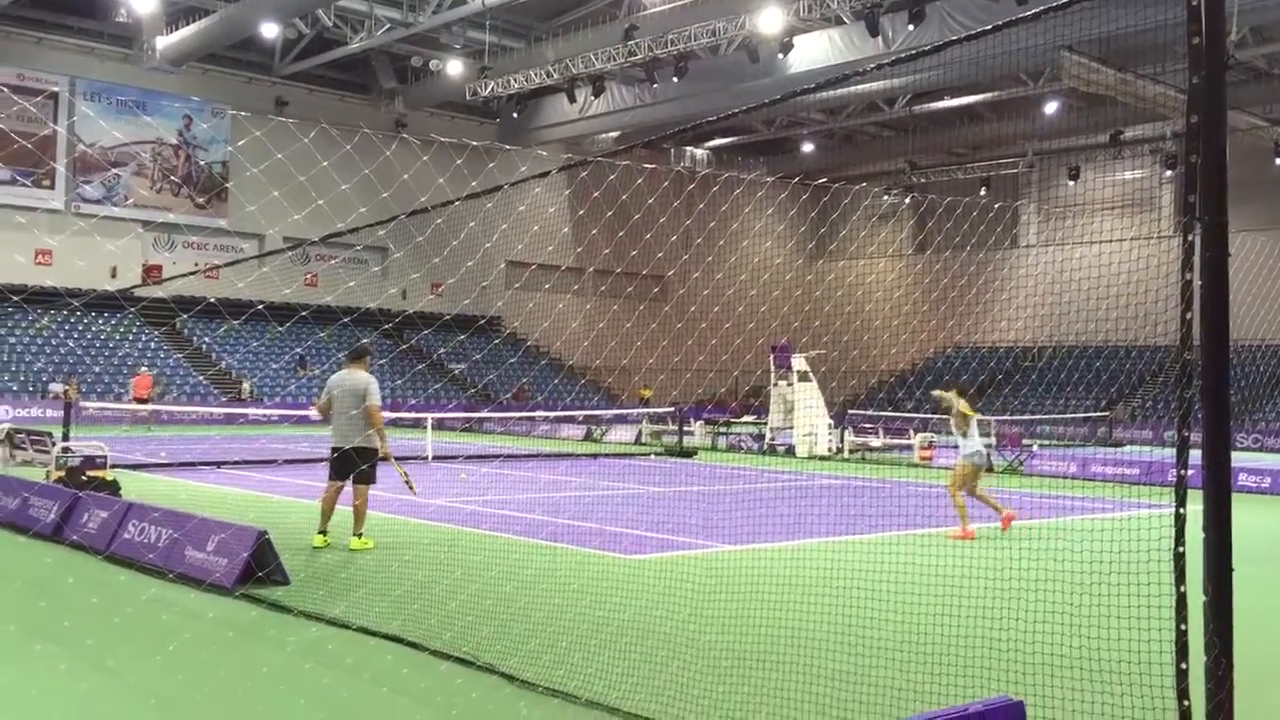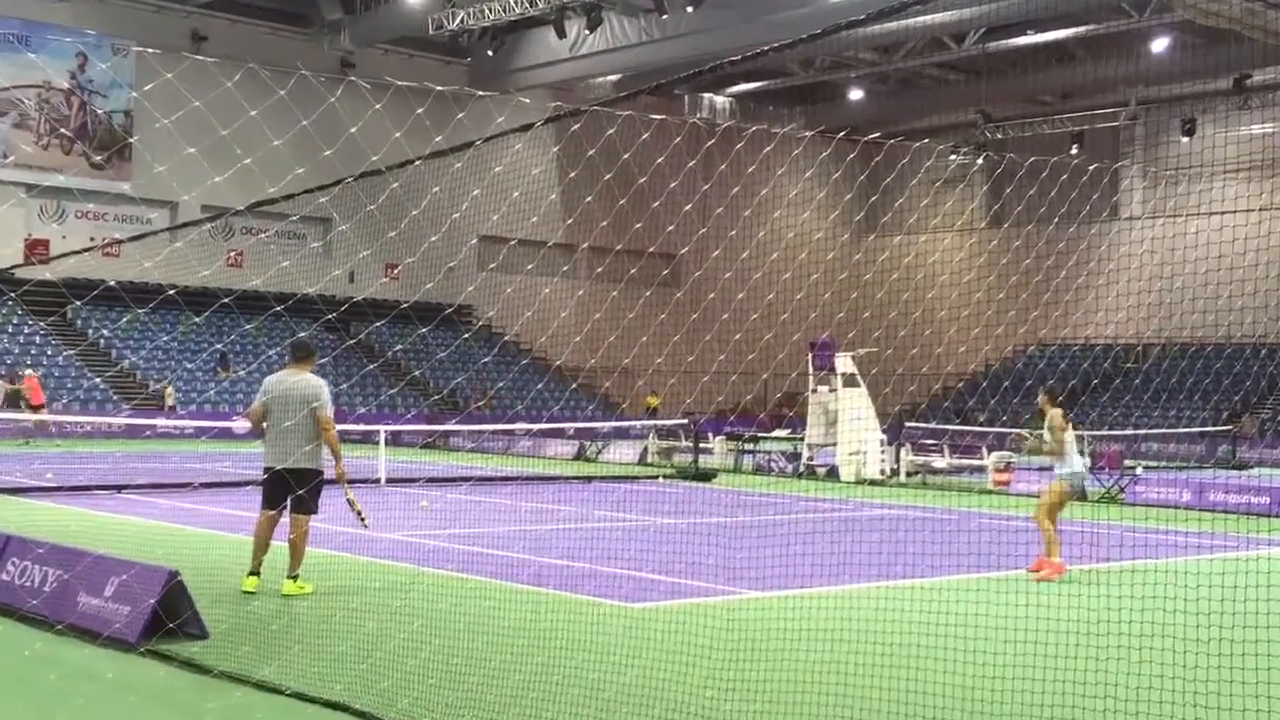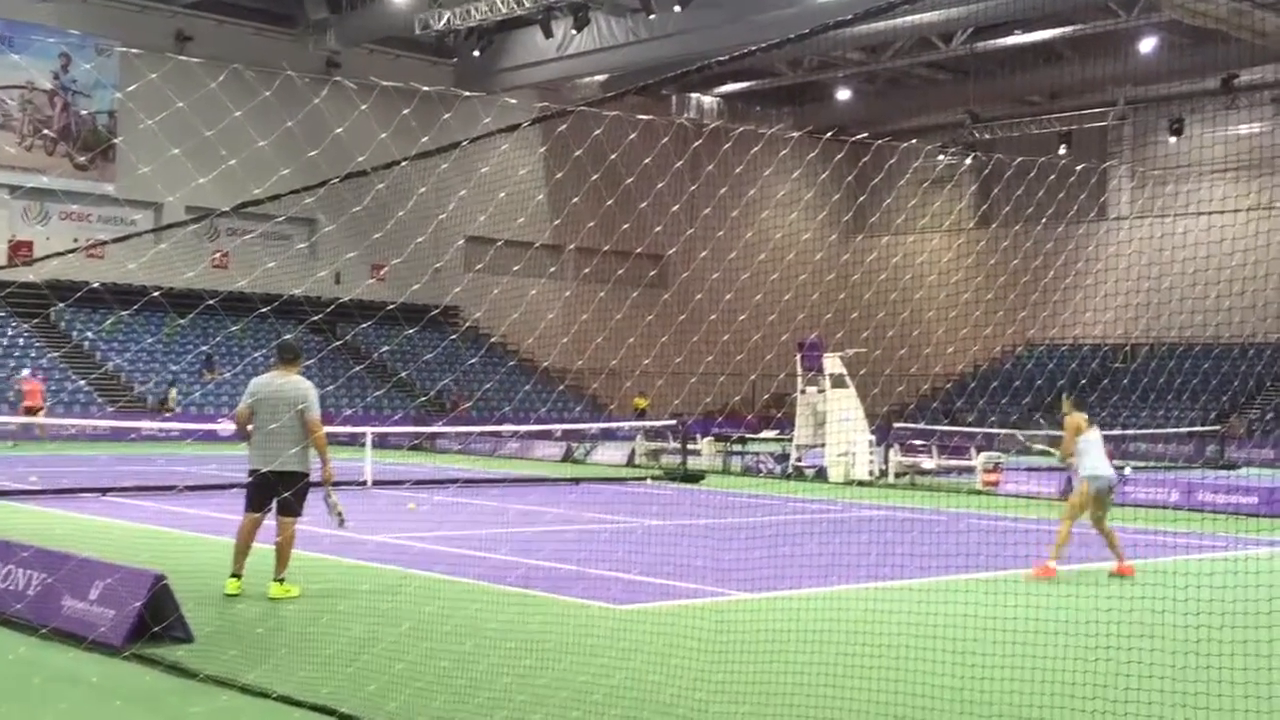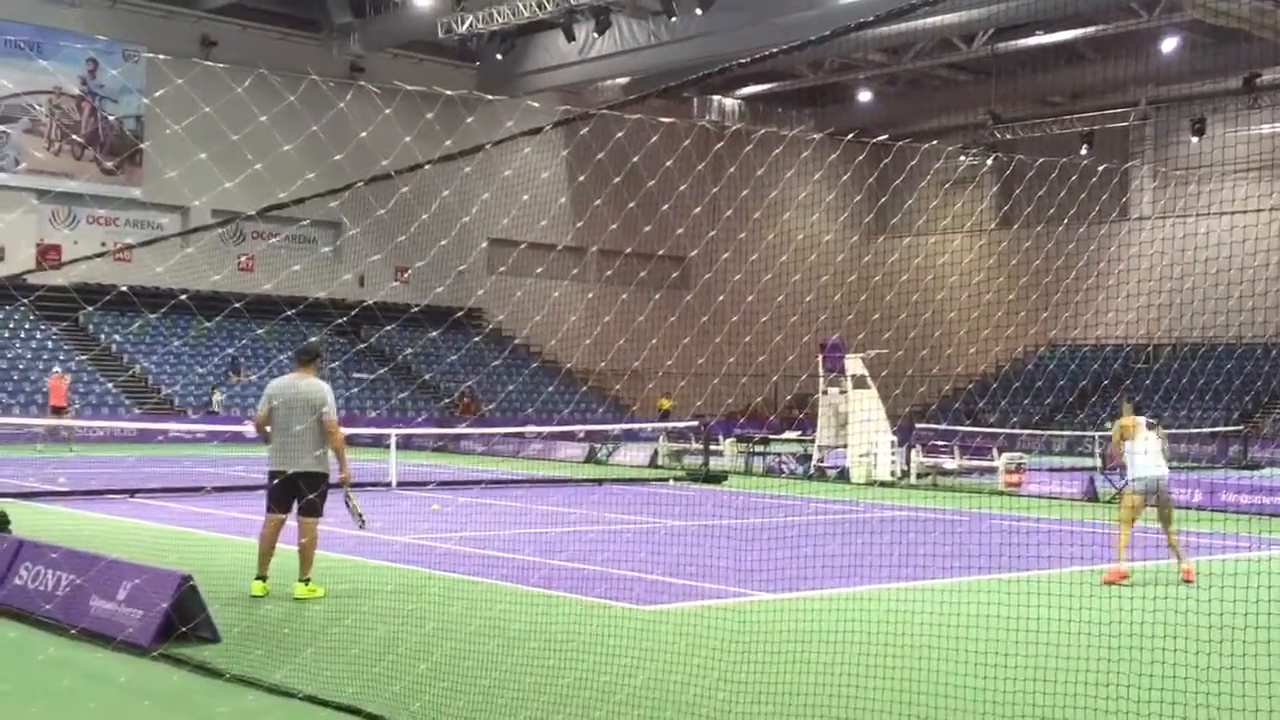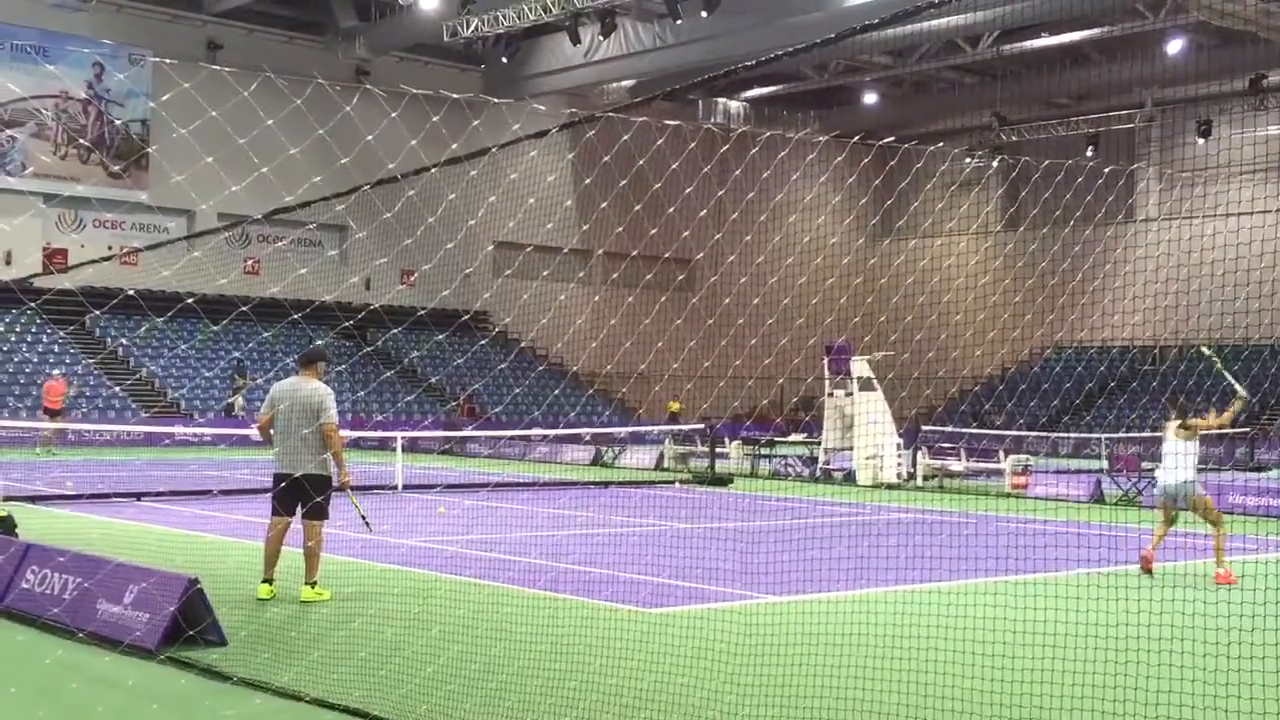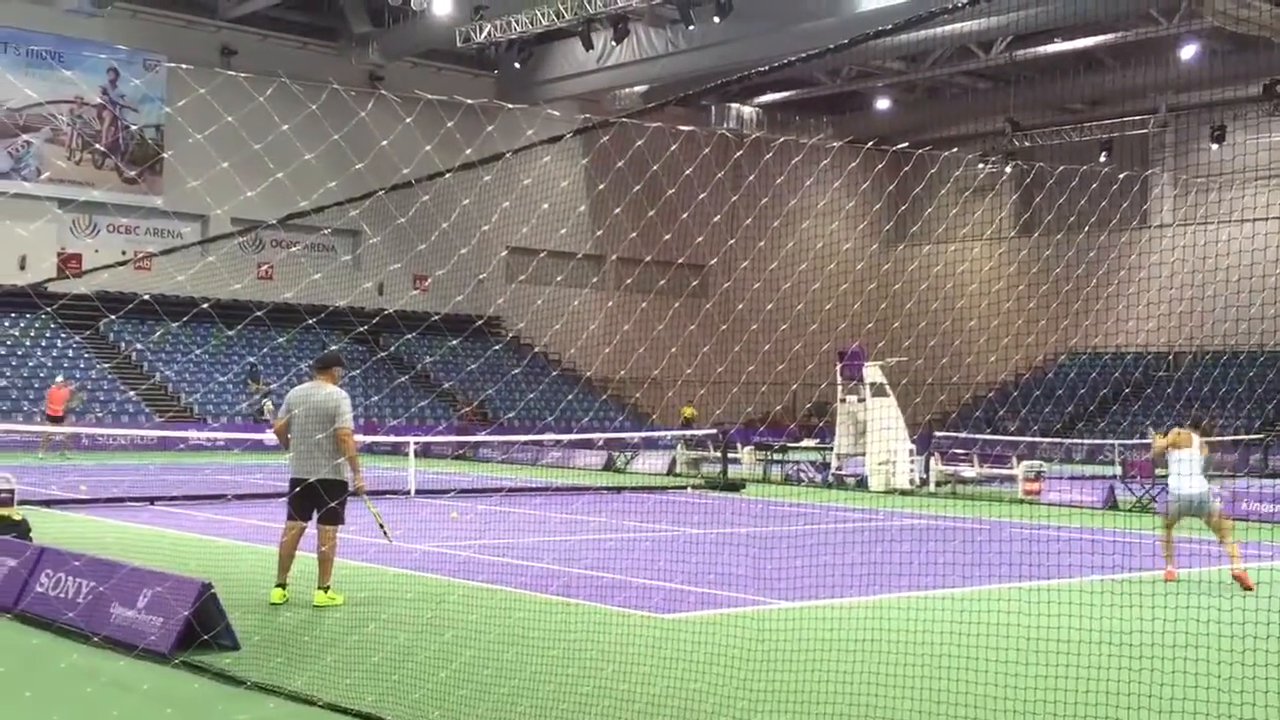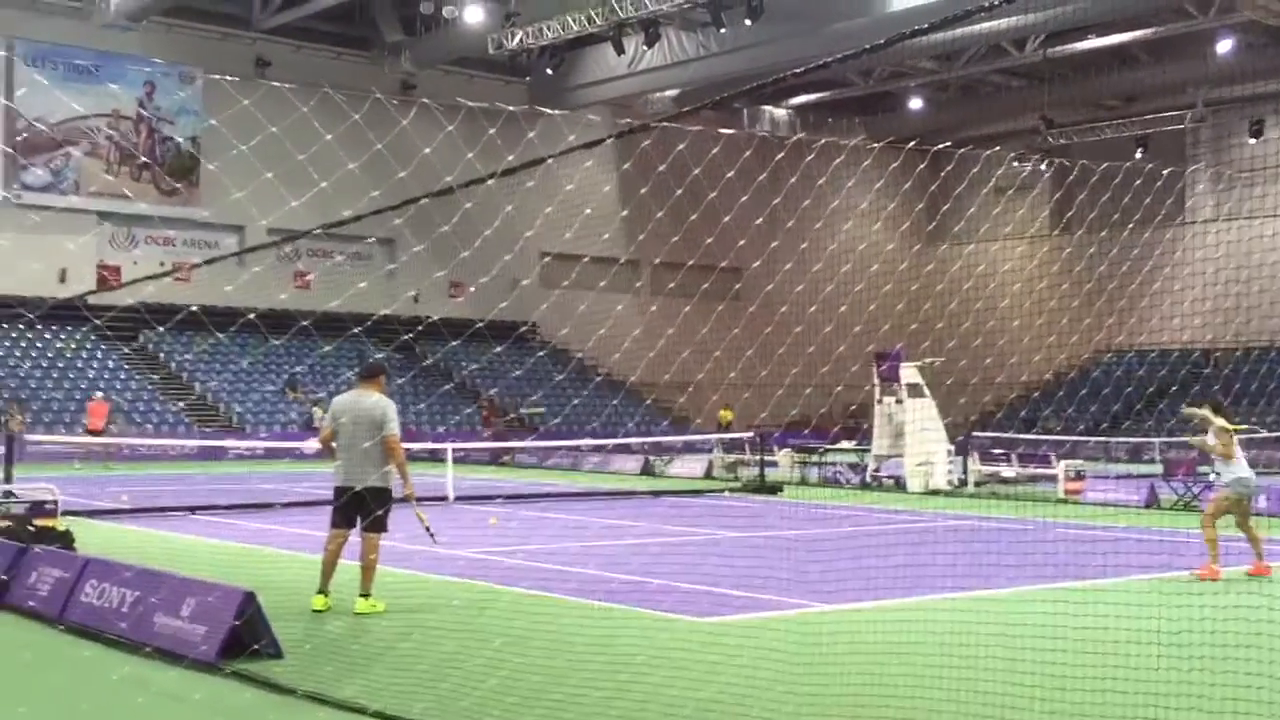
dt=0.4s
person 1, frame 1
left shoulder: (334, 379)
right shoulder: (368, 380)
left elbow: (321, 408)
right elbow: (374, 413)
right wrist: (384, 442)
left hip: (339, 442)
right hip: (364, 443)
left knee: (333, 486)
right knee: (360, 489)
left ankle: (321, 534)
person 1, frame 2
left shoulder: (270, 381)
right shoulder: (317, 385)
left elbow: (253, 416)
right elbow: (326, 426)
right wrist: (339, 462)
left hip: (274, 460)
right hip: (307, 463)
left knee: (268, 516)
right knee: (300, 520)
left ankle: (253, 574)
right ankle: (292, 579)
person 1, frame 3
left shoulder: (257, 383)
right shoulder: (305, 387)
left elbow: (240, 419)
right elbow: (315, 429)
right wrist: (326, 464)
left hip: (260, 463)
right hip: (294, 466)
left knee: (251, 518)
right knee: (286, 523)
left ankle: (234, 578)
right ankle: (278, 583)
person 1, frame 4
left shoulder: (274, 385)
right shoulder: (321, 389)
left elbow: (259, 422)
right elbow: (332, 430)
right wrist: (343, 465)
left hip: (280, 465)
right hip: (313, 467)
left knee: (273, 520)
right knee: (308, 523)
left ankle: (260, 580)
right ankle: (304, 583)
person 1, frame 5
left shoulder: (278, 388)
right shoulder: (323, 391)
left elbow: (262, 424)
right elbow: (330, 433)
right wrist: (341, 469)
left hip: (284, 467)
right hip: (316, 469)
left knee: (278, 523)
right knee: (313, 526)
left ankle: (266, 583)
right ankle: (310, 586)
person 1, frame 6
left shoulder: (295, 393)
right shoulder: (339, 396)
left elbow: (279, 429)
right elbow: (345, 437)
right wrist: (357, 473)
left hip: (300, 472)
right hip: (331, 474)
left knee: (293, 527)
right knee: (327, 531)
left ankle: (280, 587)
right ankle: (323, 591)
person 1, frame 7
left shoulder: (339, 401)
right shoulder: (384, 404)
left elbow: (324, 438)
right elbow: (393, 445)
right wrist: (406, 481)
left hip: (344, 481)
right hip: (376, 482)
left knee: (336, 535)
right knee: (370, 538)
left ankle: (321, 594)
right ankle: (364, 598)
person 2, frame 1
left shoulder: (962, 406)
right shoulder: (957, 403)
left elbow: (963, 432)
right elbow: (938, 394)
left wrist: (955, 416)
right wrist: (940, 394)
left hip: (972, 453)
right hip: (975, 453)
left knee: (954, 488)
right knee: (971, 491)
left ankle: (966, 529)
right ankle: (1004, 513)
person 2, frame 2
left shoulder: (1054, 417)
right shoulder: (1051, 416)
left elbow: (1060, 449)
left wrist: (1041, 448)
right wrist: (1039, 446)
left hip: (1069, 474)
right hip: (1065, 473)
left knee: (1042, 515)
right knee: (1049, 515)
left ankle: (1055, 562)
right ankle: (1047, 560)
person 2, frame 3
left shoulder: (1071, 419)
right shoulder: (1088, 422)
left elbow: (1066, 453)
left wrist: (1062, 457)
right wrist: (1075, 461)
left hip: (1092, 477)
right hip: (1108, 477)
left knee: (1067, 520)
right knee: (1099, 523)
left ankle: (1050, 565)
right ankle: (1123, 565)
person 2, frame 4
left shoulder: (1122, 424)
right shoulder: (1154, 426)
left elbow: (1114, 453)
right elbow: (1165, 454)
left wrist: (1123, 455)
left hip: (1141, 479)
right hip: (1162, 477)
left knee: (1125, 524)
right knee: (1168, 526)
left ankle: (1120, 567)
right ankle: (1185, 567)
person 2, frame 5
left shoulder: (1168, 426)
right shoulder: (1191, 424)
right elbow: (1219, 423)
left wrist: (1208, 420)
right wrist: (1236, 407)
left hip: (1163, 485)
right hip: (1186, 484)
left knee: (1166, 522)
right knee: (1218, 523)
left ankle: (1150, 552)
right ankle: (1221, 570)
person 2, frame 6
left shoulder: (1177, 433)
right shoulder: (1202, 445)
left elbow: (1156, 451)
left wrist: (1156, 440)
left hip: (1178, 496)
right hip: (1202, 495)
left knee: (1167, 527)
right knee: (1226, 535)
left ankle: (1170, 570)
right ankle: (1238, 568)
person 2, frame 7
left shoulder: (1220, 426)
right shoulder: (1214, 425)
left elbow: (1228, 453)
left wrist: (1205, 446)
left hip: (1238, 480)
right hip: (1244, 480)
left knee: (1208, 520)
right knee: (1243, 524)
left ankle: (1213, 566)
right ankle: (1261, 564)
